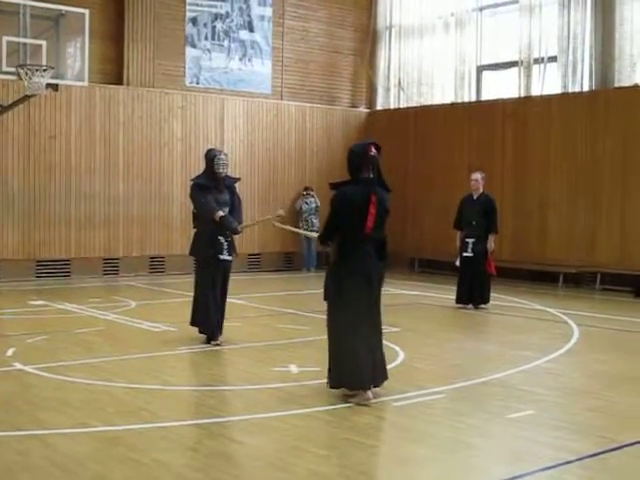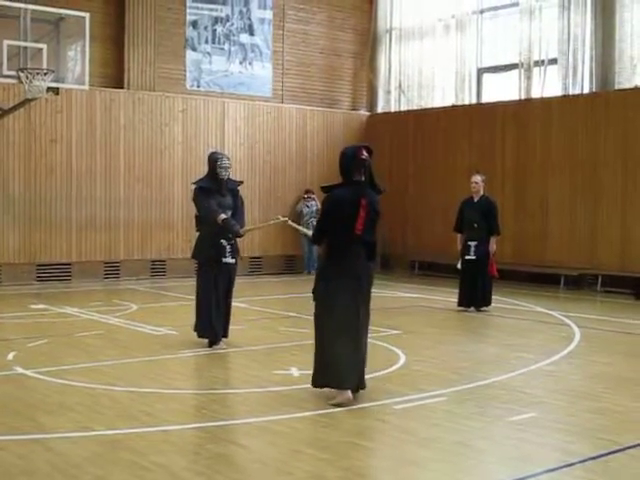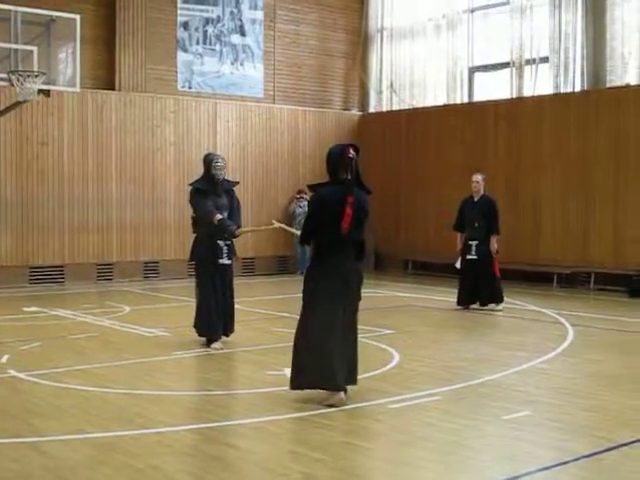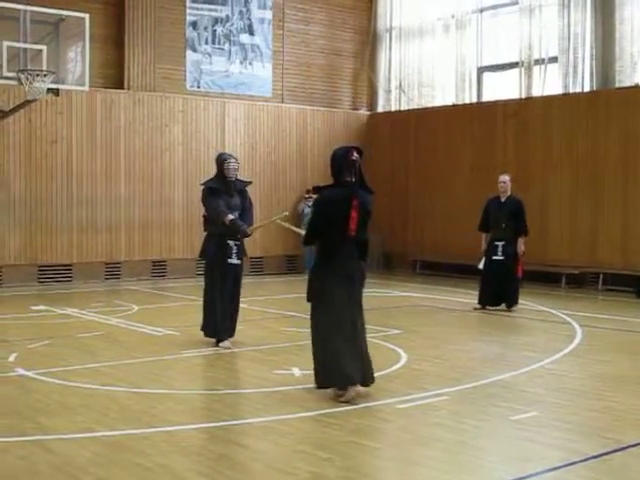
dt=0.5s
person 1, frame 1
left shoulder: (344, 194)
right shoulder: (381, 195)
left elbow: (330, 231)
right elbow: (377, 230)
left wrist: (324, 239)
left hip: (348, 265)
right hip: (373, 265)
left knee: (349, 324)
right knee: (367, 321)
left ankle: (361, 385)
right ankle: (366, 379)
person 1, frame 2
left shoulder: (336, 197)
right shoulder: (372, 198)
left elbow: (319, 234)
right elbow: (369, 233)
left wrist: (319, 239)
left hip: (337, 268)
right hip: (362, 268)
left knee: (335, 326)
right knee: (355, 323)
left ankle: (344, 386)
right ankle: (353, 381)
person 1, frame 3
left shoulder: (322, 196)
right shoulder: (361, 198)
left elbow: (307, 235)
right elbow: (359, 232)
left wrist: (311, 238)
left hip: (325, 268)
right hip: (351, 268)
left knee: (322, 325)
right knee: (344, 324)
left ankle: (336, 387)
right ankle: (341, 382)
person 1, frame 4
left shoulder: (326, 198)
right shoulder: (364, 199)
left elbow: (311, 236)
right elbow: (360, 232)
left wrist: (312, 238)
left hip: (330, 268)
right hip: (354, 267)
left knee: (331, 324)
right knee: (350, 321)
left ankle: (348, 381)
right ankle: (353, 378)
person 2, frame 1
left shoulder: (230, 185)
right shoulder: (199, 187)
left elbow: (236, 208)
right elbow: (208, 208)
left wrist: (234, 224)
right wrist: (226, 221)
left hip: (225, 241)
right hip: (206, 241)
left knee: (220, 287)
right knee: (208, 286)
left ankle: (213, 328)
right ankle: (211, 332)
person 2, frame 2
left shoulder: (233, 189)
right shoulder: (203, 190)
left elbow: (239, 211)
right elbow: (212, 211)
left wrist: (237, 227)
right wrist: (228, 224)
left hip: (228, 245)
right hip: (210, 245)
left knee: (225, 290)
right knee: (210, 290)
left ankle: (218, 332)
right ankle: (213, 335)
person 2, frame 3
left shoulder: (228, 189)
right shoulder: (198, 191)
left elbow: (235, 211)
right elbow: (207, 212)
left wrist: (233, 228)
right wrist: (224, 224)
left hip: (224, 244)
right hip: (206, 245)
left knee: (224, 289)
right knee: (209, 291)
left ankle: (216, 331)
right ankle: (211, 335)
person 2, frame 4
left shoulder: (241, 189)
right shoulder: (211, 190)
left elbow: (248, 211)
right elbow: (219, 211)
left wrist: (245, 227)
right wrist: (235, 224)
left hip: (235, 244)
right hip: (217, 244)
left knee: (233, 289)
right knee: (217, 289)
left ankle: (225, 331)
right ankle: (220, 334)
person 3, frame 1
left shoulder: (488, 201)
right shoulder: (465, 200)
left elbow: (492, 225)
right elbow: (459, 222)
left wrist: (491, 242)
right wrist: (458, 239)
left hip: (482, 241)
right hip: (467, 240)
left knee: (481, 271)
right knee: (465, 270)
left ankle: (478, 300)
right ankle: (465, 299)
person 3, frame 2
left shoulder: (489, 203)
right shoulder: (465, 203)
left elbow: (494, 227)
right elbow: (459, 226)
left wrist: (492, 244)
right wrist: (459, 242)
left hip: (483, 244)
right hip: (468, 243)
left knee: (483, 273)
right knee: (467, 273)
left ankle: (481, 302)
right ankle: (467, 302)
person 3, frame 3
left shoulder: (489, 202)
right shoulder: (466, 202)
left elbow: (494, 226)
right elbow: (460, 224)
left wrist: (493, 242)
right wrist: (459, 242)
left hip: (485, 243)
right hip: (469, 242)
left knee: (489, 272)
right knee: (467, 272)
left ankle: (495, 301)
right ankle: (466, 301)
person 3, frame 4
left shoulder: (516, 203)
right shoulder: (491, 203)
left elbow: (522, 227)
right elbow: (485, 225)
left wrist: (521, 244)
right wrist: (484, 242)
left hip: (510, 244)
right hip: (494, 243)
left knee: (510, 274)
right knee: (489, 272)
left ankle: (510, 303)
right ankle: (484, 302)
